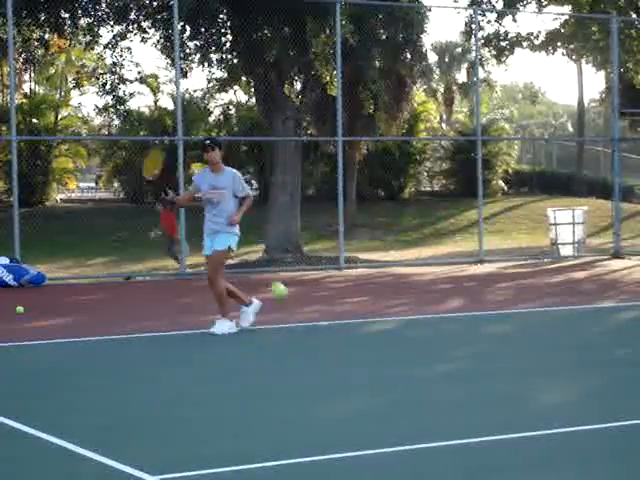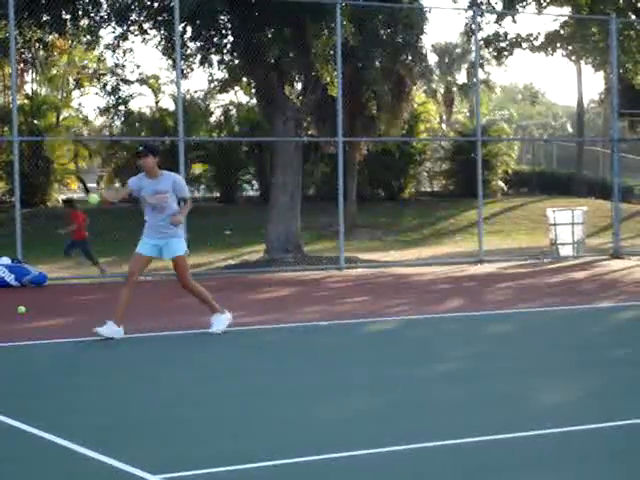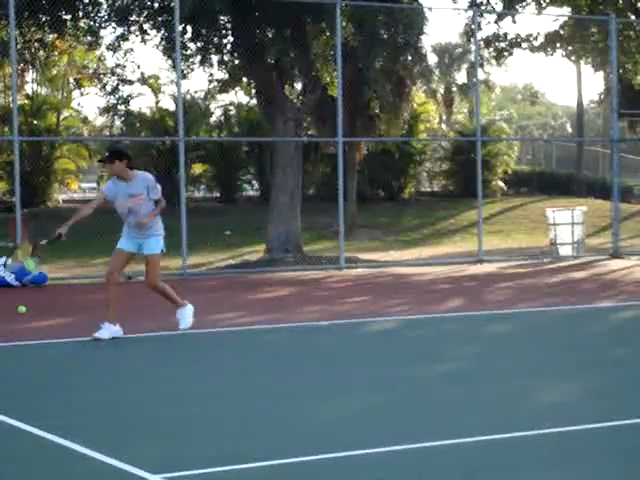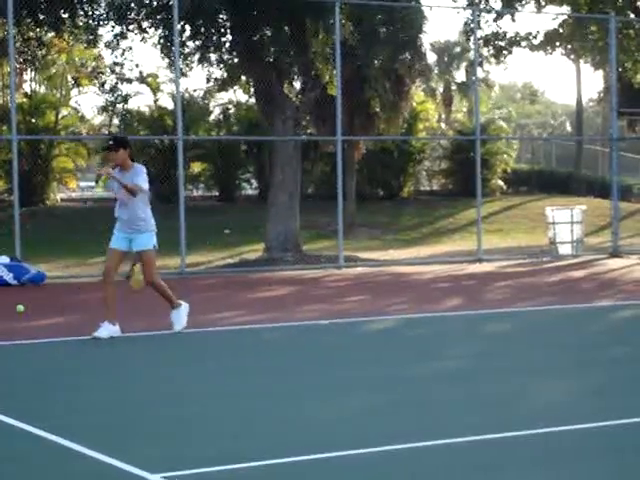
dt=0.3s
person 1, frame 1
left shoulder: (233, 175)
right shoulder: (201, 176)
left elbow: (248, 200)
right elbow: (185, 200)
left wrist: (238, 215)
right wrist: (172, 198)
left hip: (227, 232)
right hip: (209, 232)
left knee: (213, 277)
right knee: (216, 280)
left ankle: (226, 320)
right ankle: (248, 302)
person 1, frame 2
left shoulder: (174, 179)
right shoulder: (137, 181)
left elbow: (188, 202)
right elbow: (116, 197)
left wrist: (181, 215)
right wrist: (100, 194)
left hip: (173, 236)
right hip: (150, 237)
left knee: (186, 282)
right knee: (130, 277)
left ankle: (220, 314)
right ankle: (116, 325)
person 1, frame 3
left shoulder: (146, 179)
right shoulder: (112, 186)
left elbow: (161, 203)
right elbow: (90, 207)
left wrist: (150, 217)
right wrist: (67, 225)
left hip: (151, 234)
right hip: (129, 235)
left knee: (152, 282)
right knee: (112, 275)
left ankle: (182, 306)
right ankle: (111, 324)
person 1, frame 4
left shoulder: (139, 171)
right shoulder: (113, 174)
left elbow: (134, 192)
left wrist: (115, 178)
left hip: (143, 230)
right hip: (121, 231)
left knee: (151, 279)
right knee: (108, 274)
left ankle: (177, 306)
right ankle: (111, 324)
